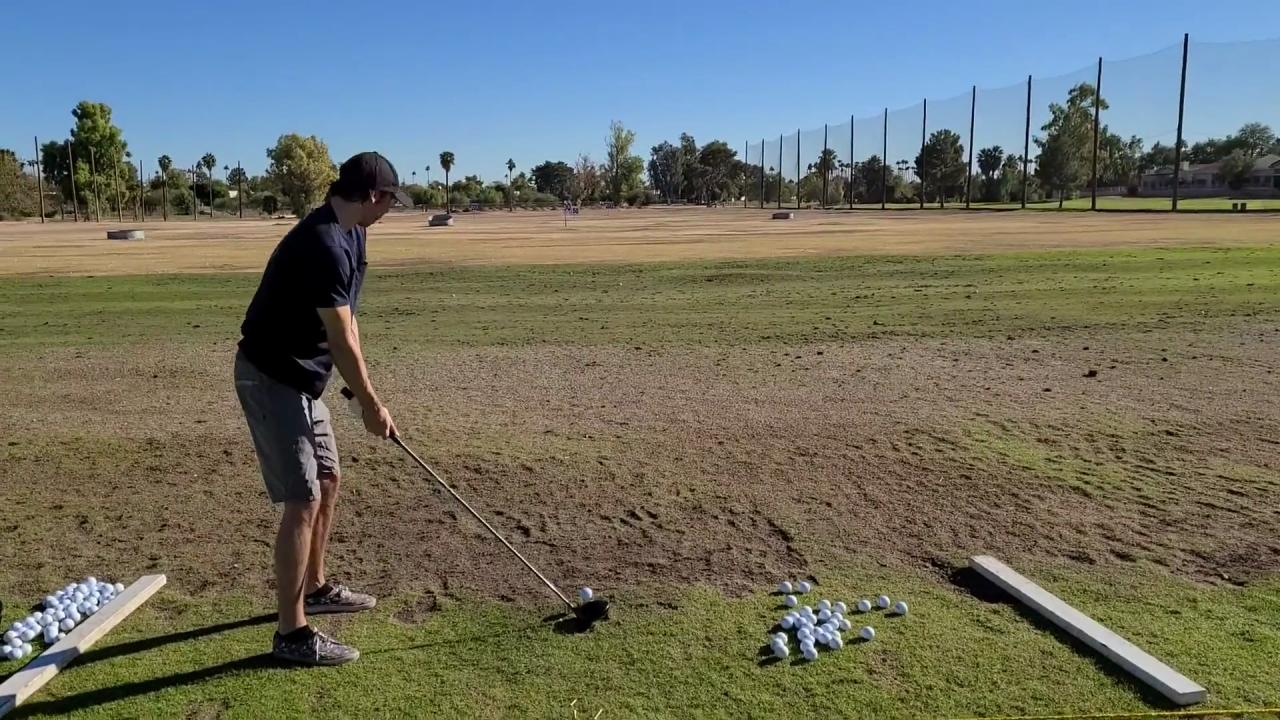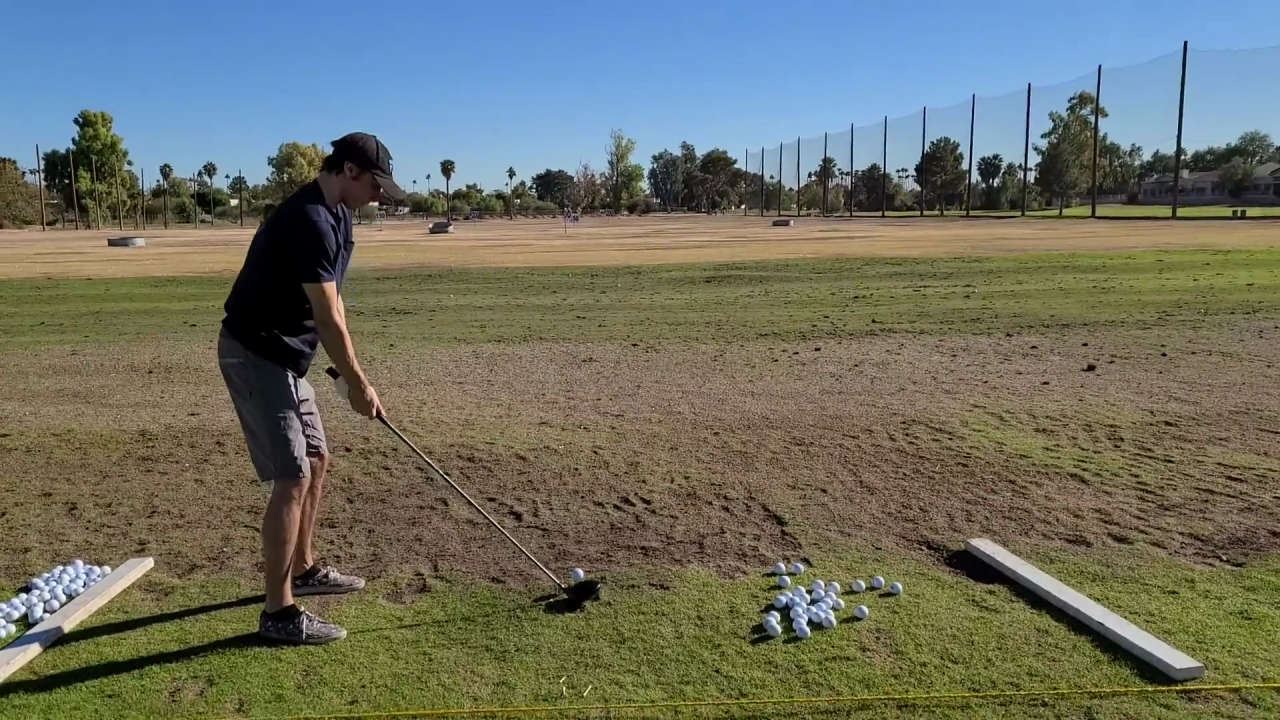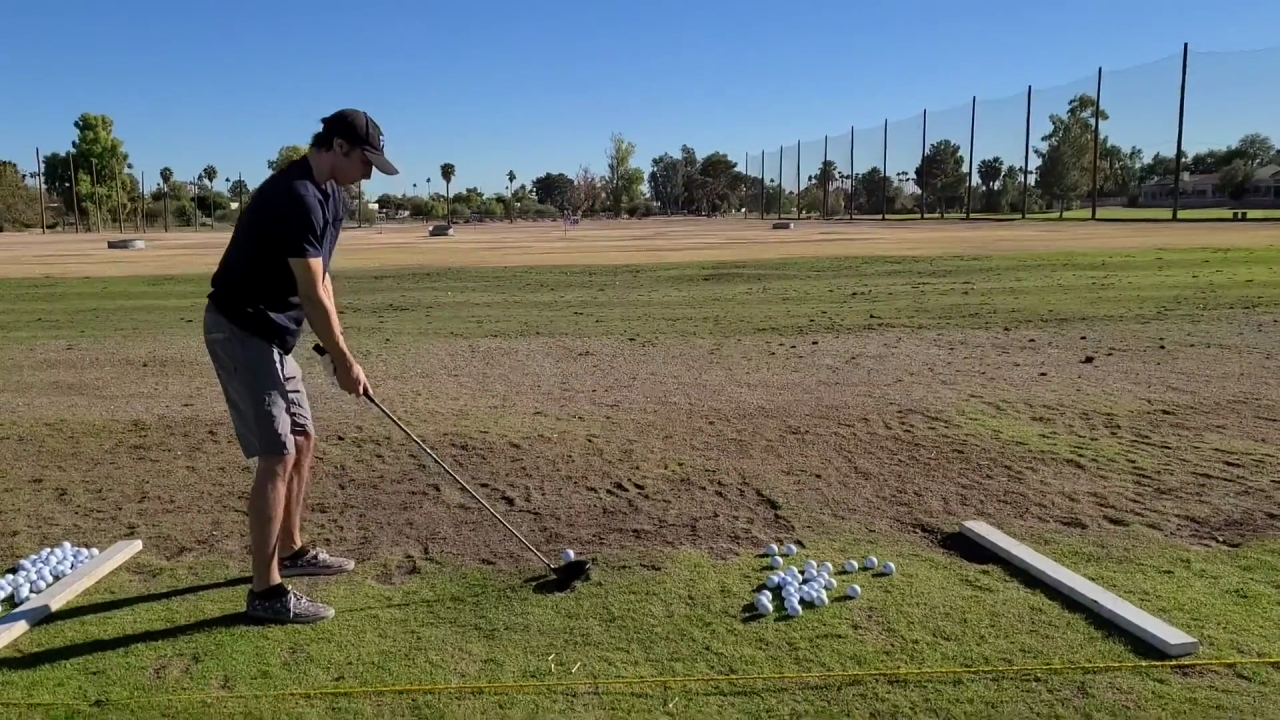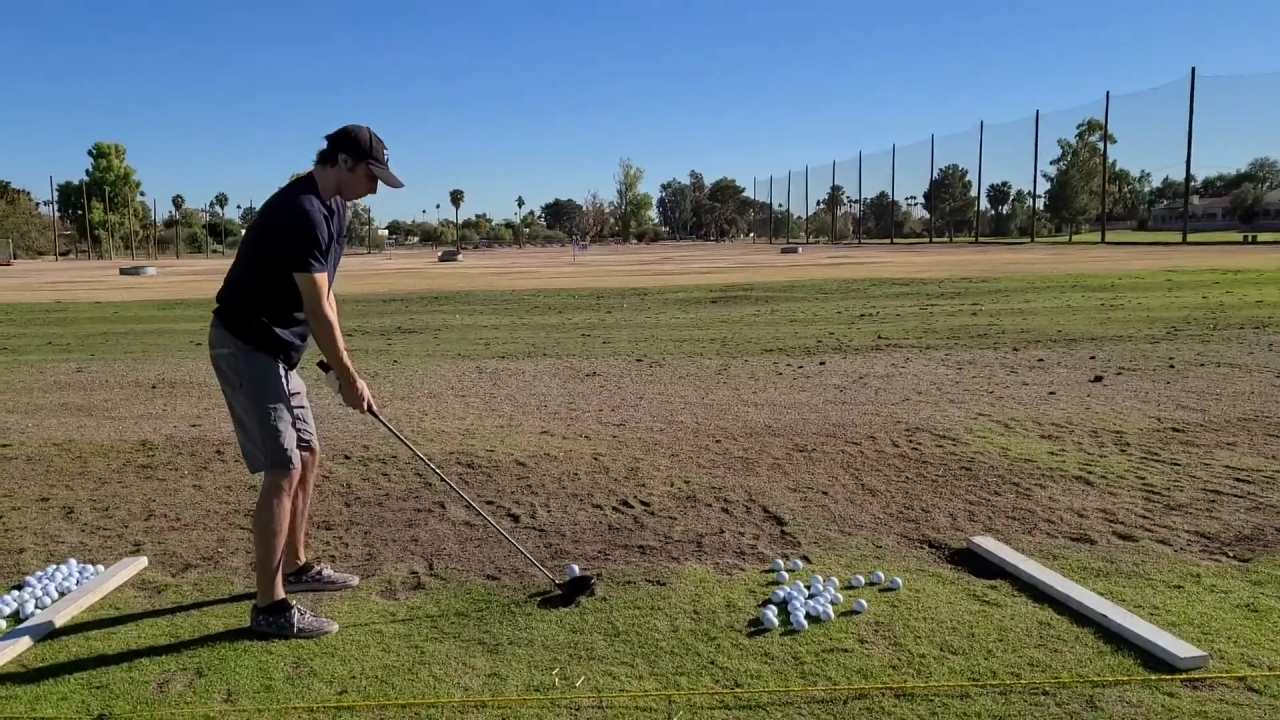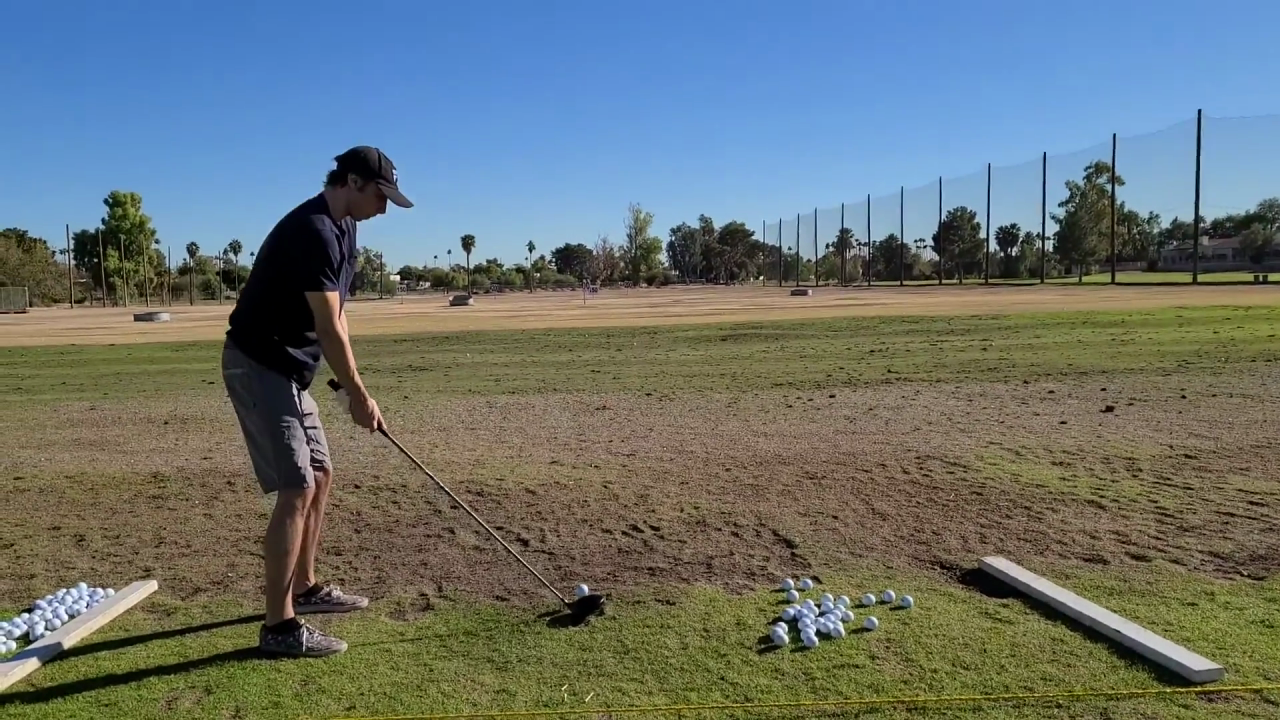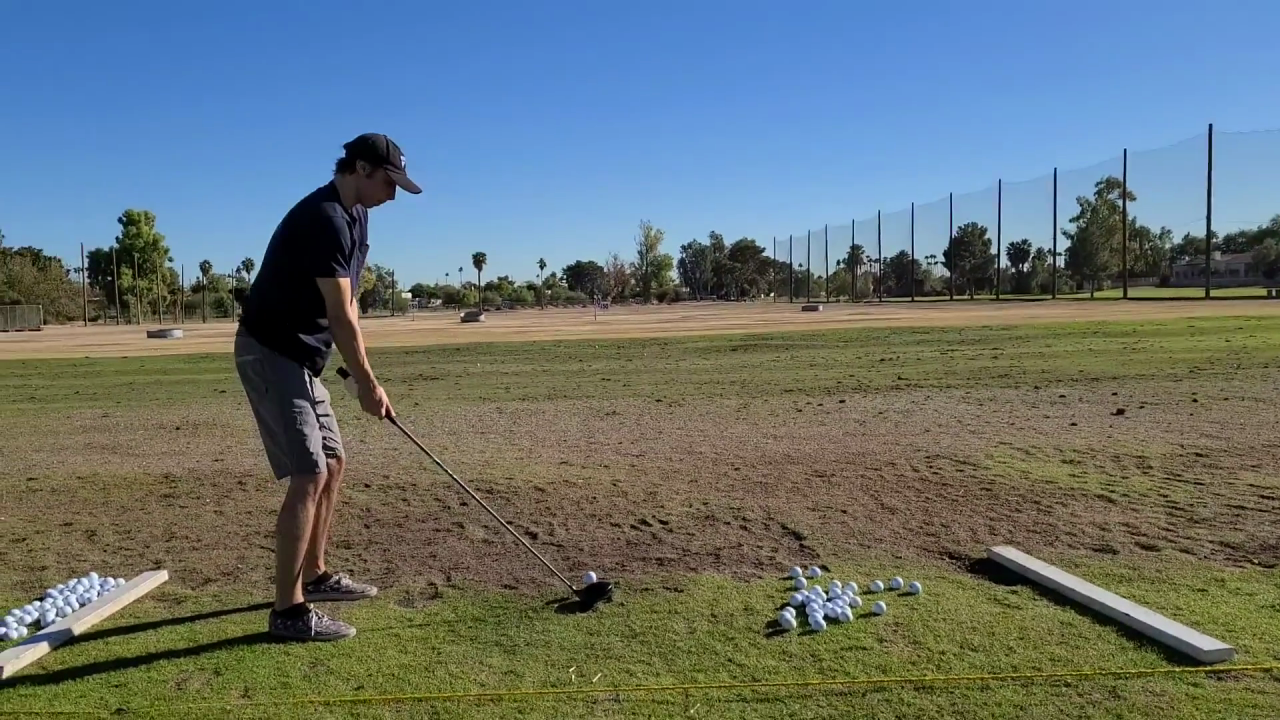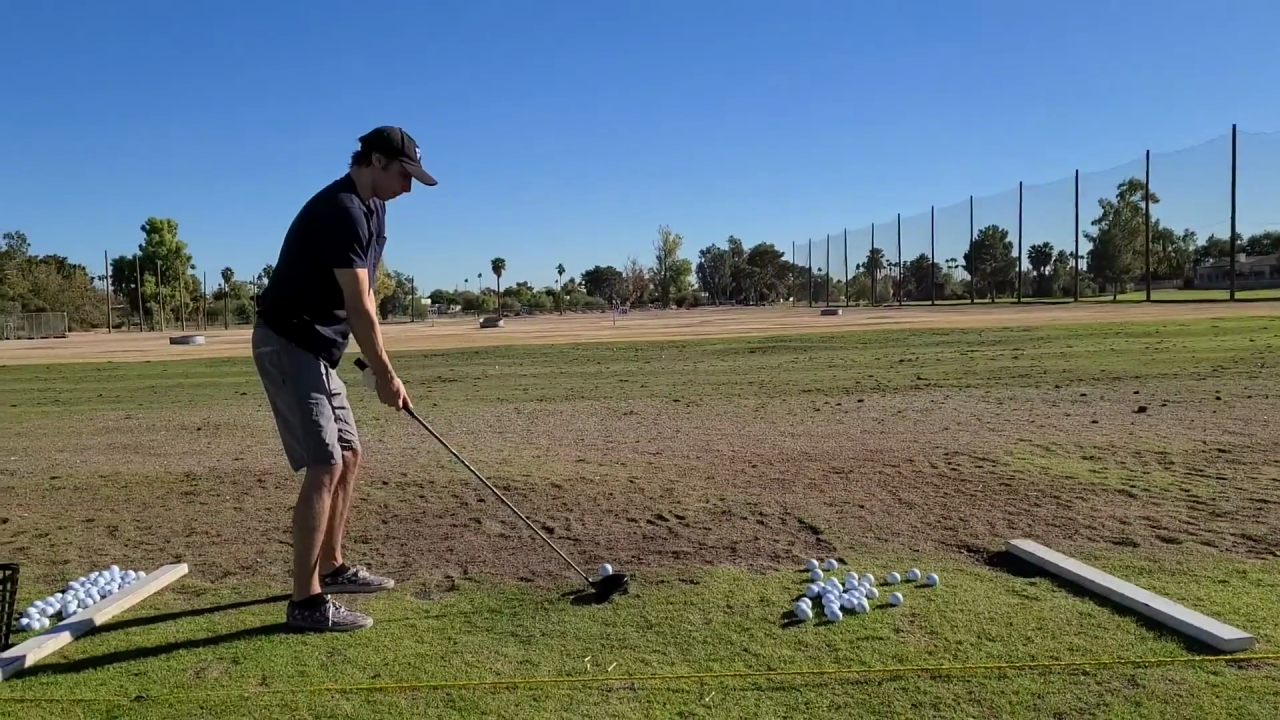
dt=0.3s
person 1, frame 1
left shoulder: (349, 235)
right shoulder: (323, 245)
left elbow: (345, 327)
right elbow: (341, 342)
left wrist: (366, 394)
right wrist: (372, 405)
left hip: (300, 376)
right hip: (273, 378)
left knee: (327, 482)
right knee: (303, 501)
left ankle: (315, 587)
right ankle: (292, 633)
person 1, frame 2
left shoulder: (336, 215)
right shoulder: (309, 221)
left elbow: (331, 303)
right elbow: (328, 319)
left wrist: (351, 373)
right wrist: (358, 384)
left hip: (284, 354)
right hip: (257, 356)
left knee: (315, 461)
right knee: (292, 478)
left ankle: (302, 569)
right ankle: (279, 612)
person 1, frame 3
left shoulder: (328, 193)
right shoulder: (296, 196)
left elbow: (320, 280)
right elbow: (313, 295)
left wrist: (337, 351)
right wrist: (345, 361)
left hip: (270, 330)
right hip: (243, 330)
left knee: (302, 440)
right knee: (278, 455)
left ankle: (291, 549)
right ankle: (265, 591)
person 1, frame 4
left shoulder: (332, 208)
right shoulder: (301, 212)
left elbow: (323, 296)
right elbow: (317, 310)
left wrist: (340, 366)
right wrist: (349, 376)
left hip: (274, 346)
right hip: (246, 346)
left knee: (306, 455)
right knee: (282, 469)
left ankle: (295, 565)
right ankle: (270, 606)
person 1, frame 5
left shoulder: (342, 228)
right shoulder: (313, 231)
left elbow: (335, 316)
right elbow: (329, 329)
left wrist: (351, 386)
right wrist: (359, 395)
left hip: (286, 366)
right hip: (260, 366)
left knee: (319, 476)
right knee: (297, 488)
left ankle: (304, 587)
right ankle: (279, 625)
person 1, frame 6
left shoulder: (353, 215)
right shoulder: (324, 218)
left elbow: (346, 303)
right elbow: (340, 316)
left wrist: (358, 373)
right wrist: (368, 383)
left hip: (297, 355)
right hip: (272, 354)
left knee: (332, 463)
right knee: (309, 474)
left ankle: (314, 574)
right ankle: (288, 609)
person 1, frame 7
left shoulder: (371, 208)
right shoulder: (341, 210)
left elbow: (364, 296)
right elbow: (358, 307)
left wrist: (376, 364)
right wrist: (386, 374)
left hip: (314, 347)
right hip: (290, 346)
left knee: (347, 456)
right knee: (324, 467)
left ankle: (331, 567)
right ankle: (306, 600)
